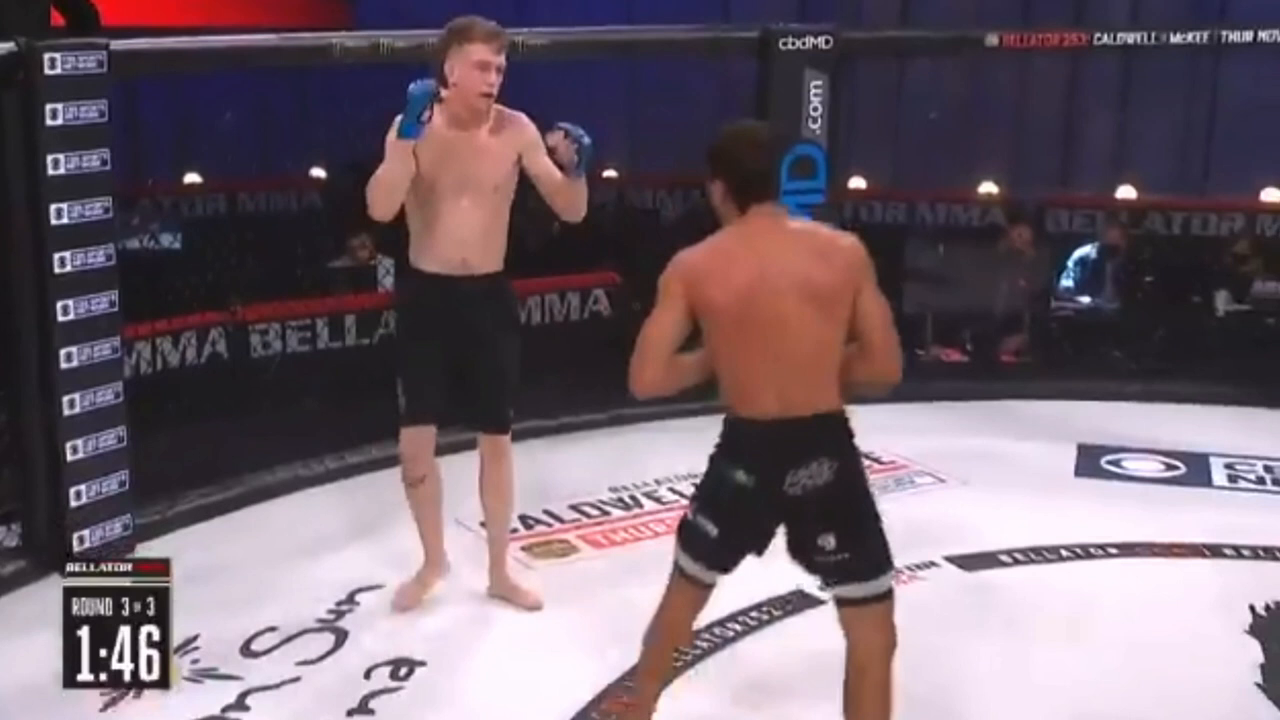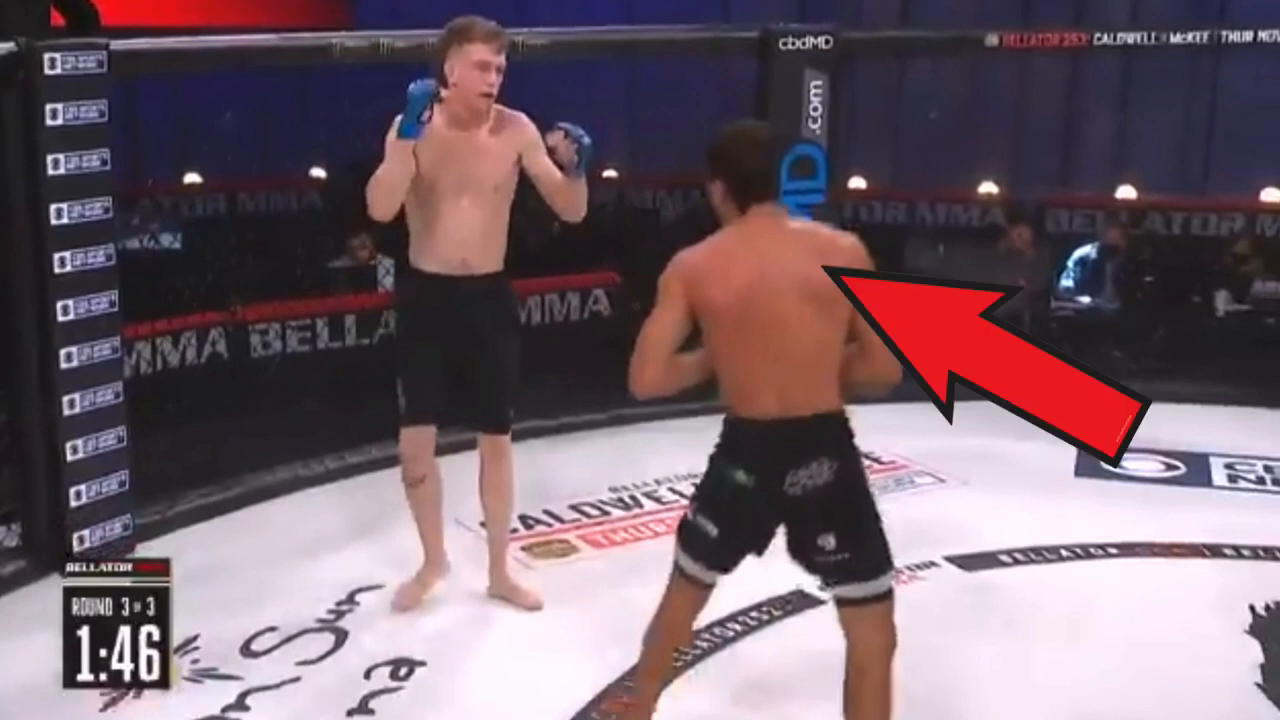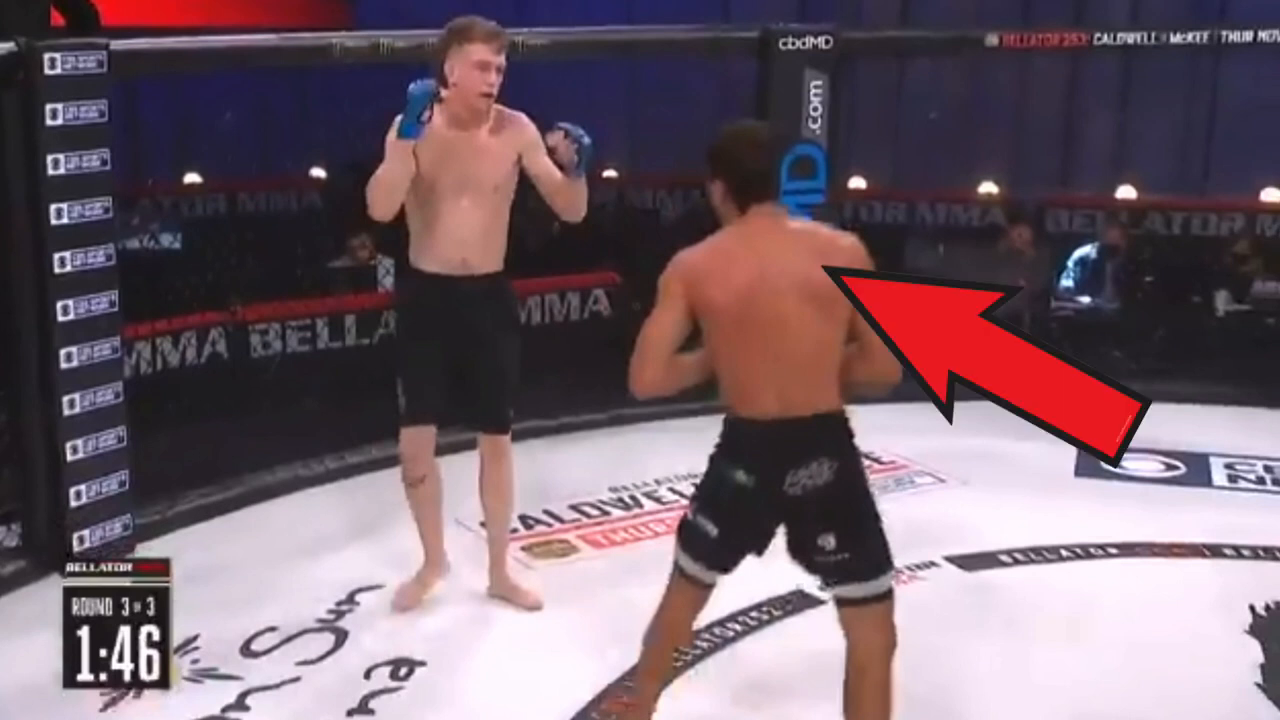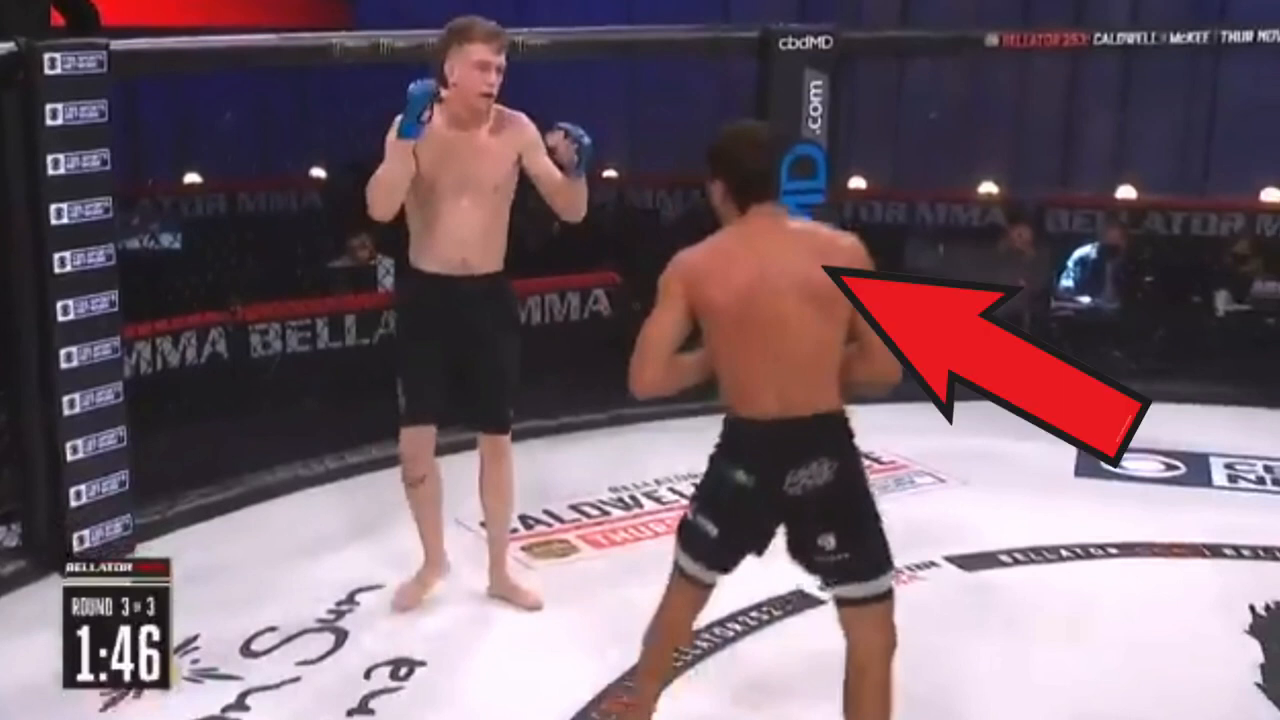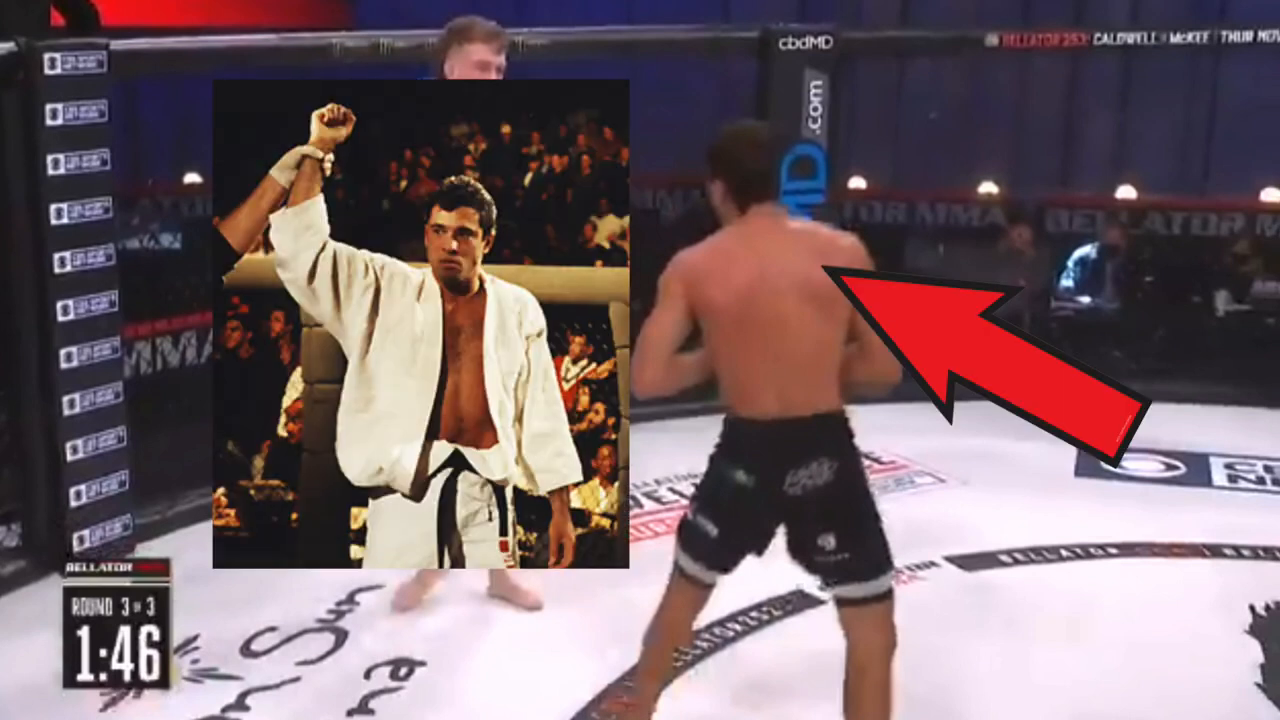
dt=0.7s
person 1, frame 1
left shoulder: (692, 266)
right shoulder: (845, 251)
left elbow: (646, 379)
right elbow: (885, 368)
left hip: (745, 453)
right hip: (825, 453)
left knee: (684, 590)
right knee: (872, 630)
person 1, frame 2
left shoulder: (692, 266)
right shoulder: (843, 250)
left elbow: (646, 380)
right elbow: (885, 369)
left hip: (745, 452)
right hip: (824, 452)
left knee: (683, 590)
right knee: (872, 630)
person 1, frame 3
left shoulder: (692, 266)
right shoulder: (843, 251)
left elbow: (646, 379)
right elbow: (885, 369)
left hip: (745, 453)
right hip: (824, 453)
left knee: (683, 591)
right knee: (872, 631)
person 1, frame 4
left shoulder: (692, 267)
right shoulder: (843, 251)
left elbow: (646, 379)
right elbow: (885, 369)
left hip: (745, 452)
right hip: (824, 452)
left knee: (683, 590)
right knee: (872, 632)
person 1, frame 5
left shoulder: (691, 266)
right shoulder: (843, 251)
left elbow: (646, 379)
right elbow: (885, 368)
left hip: (745, 452)
right hip: (824, 452)
left knee: (683, 592)
right knee: (872, 632)
person 2, frame 1
left shoulder: (515, 130)
right shoulder: (411, 127)
left elbow: (571, 212)
right elbow: (380, 210)
left wrist: (574, 168)
right wrist: (410, 131)
left hip: (489, 297)
right hip: (425, 295)
left knee: (496, 440)
right knee: (414, 442)
left ankle: (499, 571)
right ankle: (433, 561)
person 2, frame 2
left shoulder: (516, 130)
right shoulder: (411, 127)
left elbow: (572, 212)
right elbow: (380, 210)
left wrist: (574, 167)
right wrist: (409, 132)
left hip: (488, 296)
right hip: (425, 295)
left knee: (496, 440)
right knee: (415, 443)
left ankle: (499, 570)
right ankle: (433, 560)
person 2, frame 3
left shoulder: (516, 130)
right shoulder: (411, 127)
left elbow: (572, 212)
right elbow: (380, 210)
left wrist: (574, 168)
right wrist: (410, 131)
left hip: (489, 297)
right hip: (425, 295)
left knee: (496, 440)
right knee: (414, 443)
left ankle: (499, 569)
right ankle: (433, 560)
person 2, frame 4
left shoulder: (516, 130)
right shoulder: (412, 126)
left elbow: (572, 211)
right elbow: (380, 209)
left wrist: (574, 168)
right wrist: (410, 131)
left hip: (489, 297)
right hip: (425, 295)
left knee: (496, 441)
right knee: (415, 442)
left ankle: (499, 571)
right ankle: (433, 561)
person 2, frame 5
left shoulder: (517, 310)
right shoulder: (385, 291)
left elbow: (541, 411)
right elbow: (303, 251)
left wrist: (561, 510)
right wrist: (316, 152)
left hip: (482, 488)
right hip: (405, 488)
left knee: (495, 603)
right knee: (396, 603)
